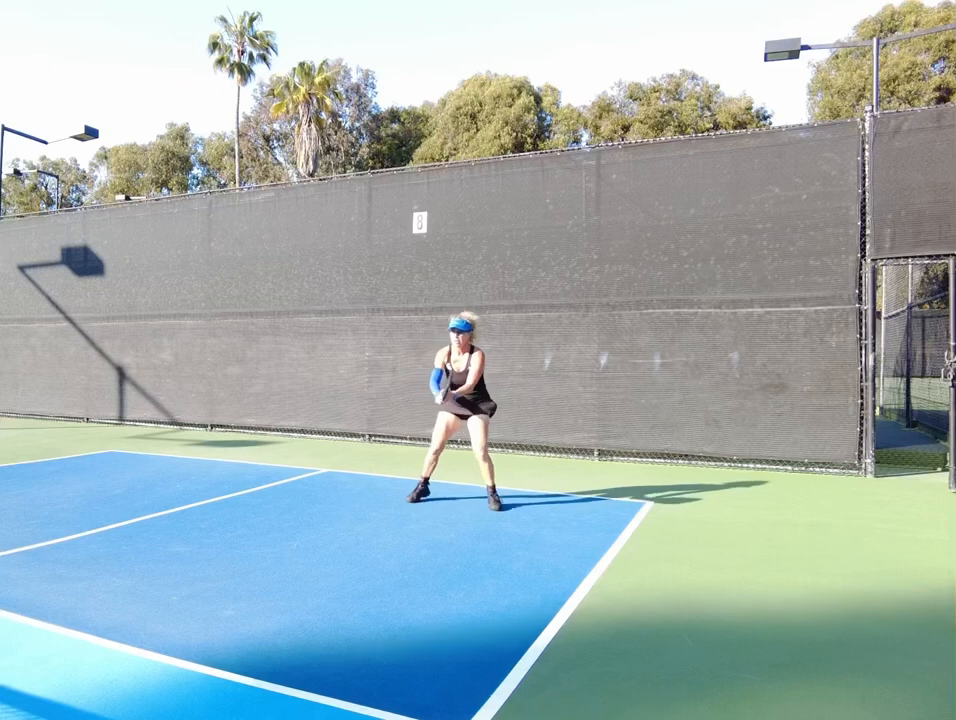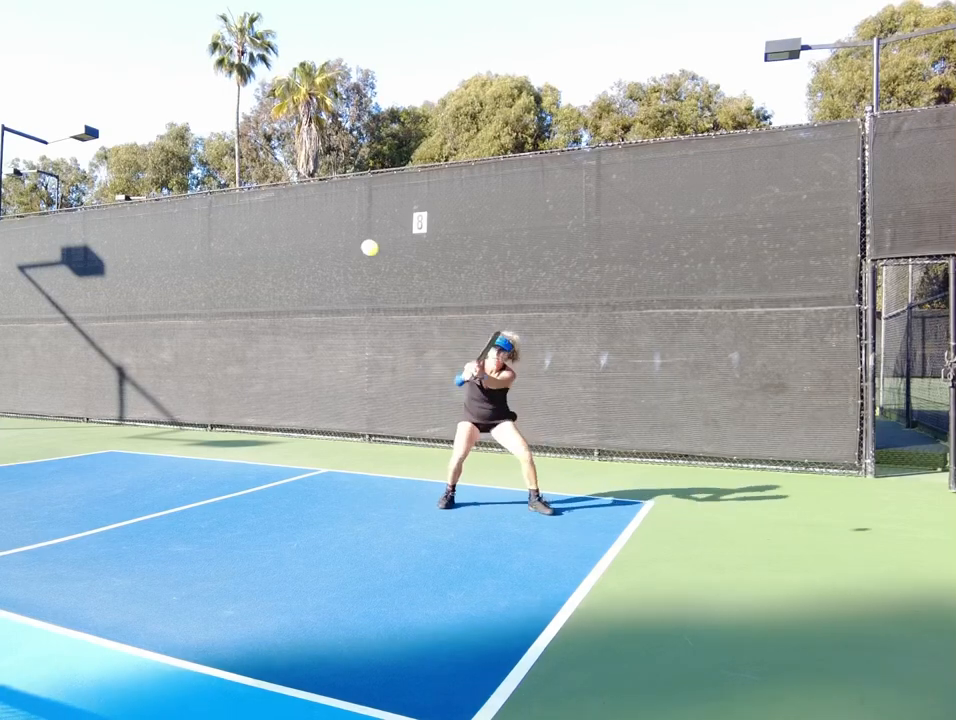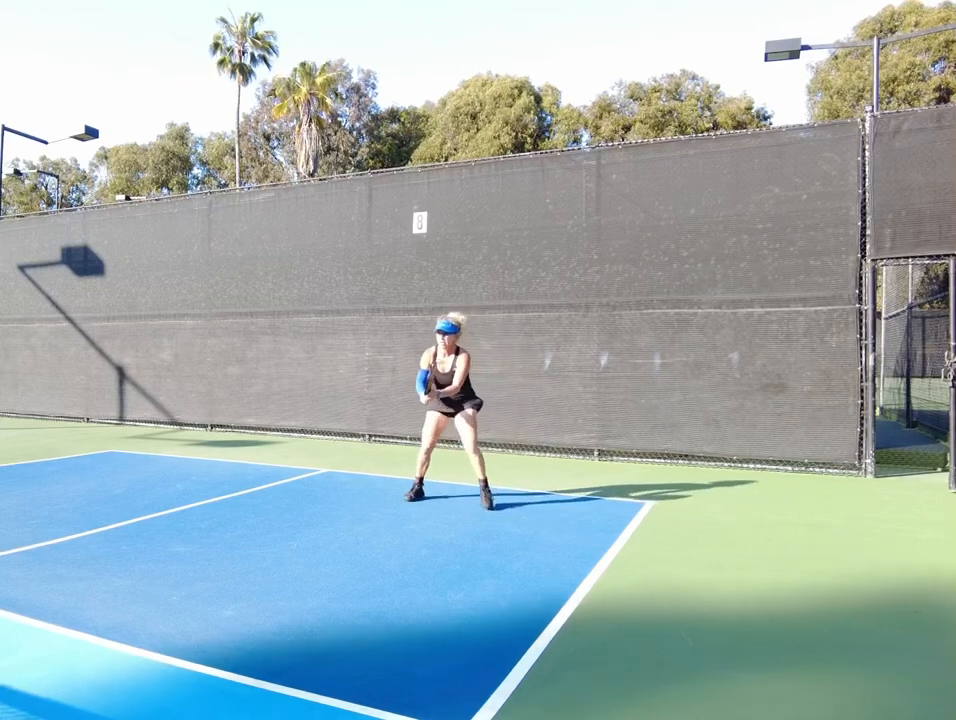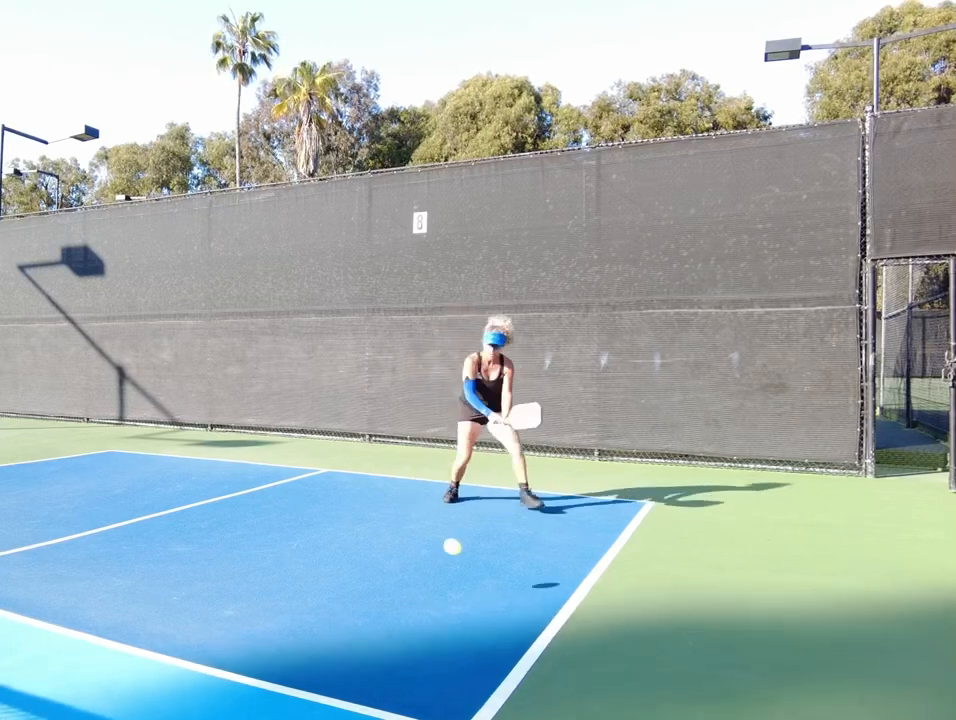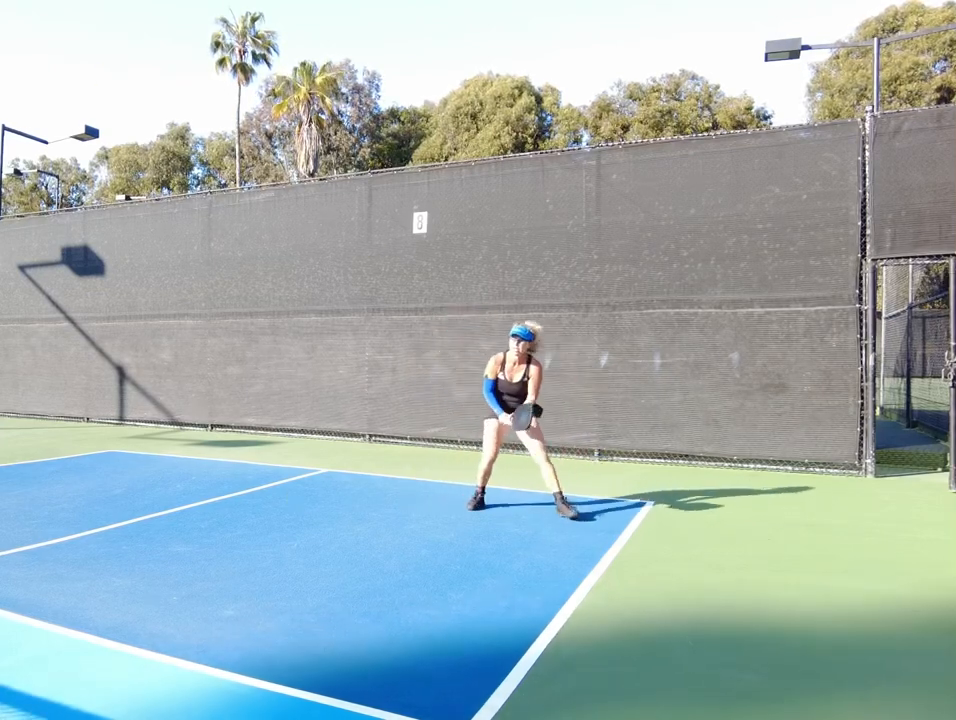
dt=1s
person 1, frame 1
left shoulder: (477, 355)
right shoulder: (443, 354)
left elbow: (470, 385)
right elbow: (434, 380)
left wrist: (452, 394)
right wrist: (438, 393)
left hip: (477, 405)
right hip: (453, 405)
left knee: (480, 451)
right knee: (435, 446)
left ankle: (492, 493)
right ankle: (422, 486)
person 1, frame 2
left shoulder: (508, 373)
right shoulder: (475, 365)
left elbow: (494, 384)
left wrist: (480, 376)
right wrist: (467, 375)
left hip: (499, 419)
right hip: (472, 417)
left knee: (525, 454)
right knee: (458, 454)
left ankle: (534, 498)
right ankle: (449, 493)
person 1, frame 3
left shoulder: (463, 356)
right shoulder: (429, 354)
left elbow: (456, 386)
right elbow: (421, 382)
left wrist: (437, 394)
right wrist: (424, 395)
left hip: (464, 403)
right hip: (439, 404)
left knee: (471, 446)
right knee: (426, 447)
left ankle: (484, 489)
right ankle: (418, 487)
person 1, frame 4
left shoulder: (507, 365)
right shoulder: (472, 361)
left elbow: (507, 394)
right elbow: (470, 394)
left wrist: (505, 417)
right wrist: (489, 413)
left hip: (497, 411)
right hip: (471, 410)
left knee: (515, 447)
right knee: (463, 456)
left ankle: (524, 492)
right ankle: (453, 488)
person 1, frame 5
left shoulder: (535, 366)
right shoulder: (497, 361)
left elbow: (531, 398)
right elbow: (487, 391)
right wrist: (501, 413)
right hip: (498, 410)
left knee: (541, 455)
right knee: (488, 456)
left ankle: (560, 502)
right ankle: (479, 495)
